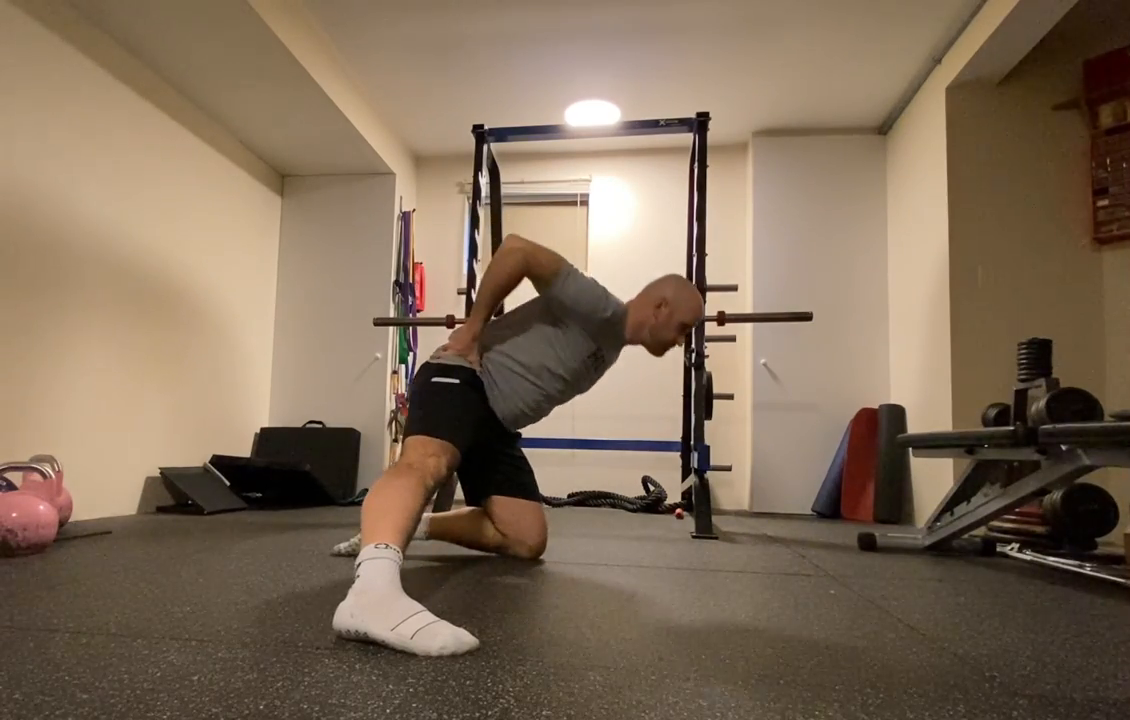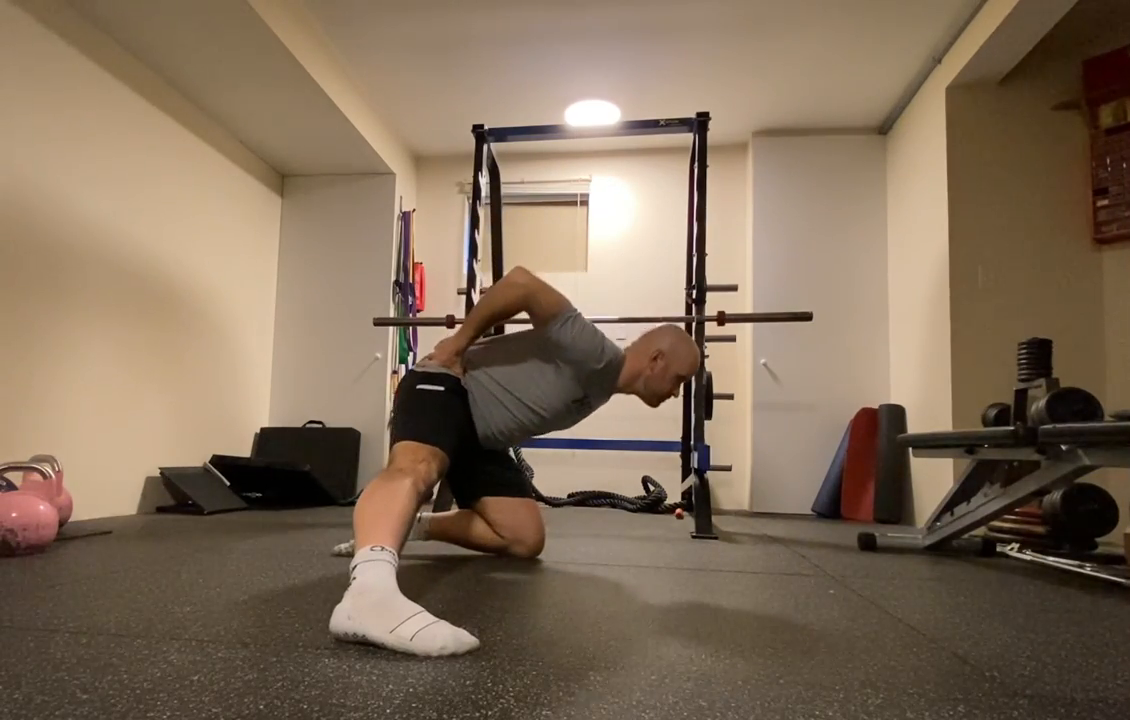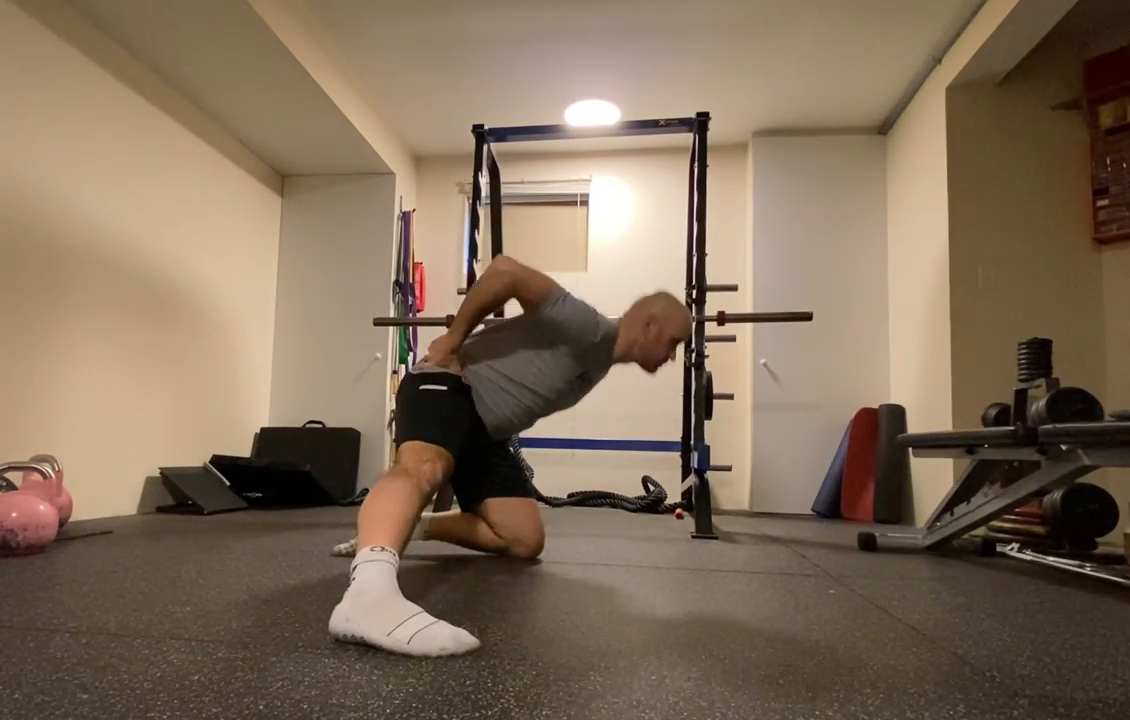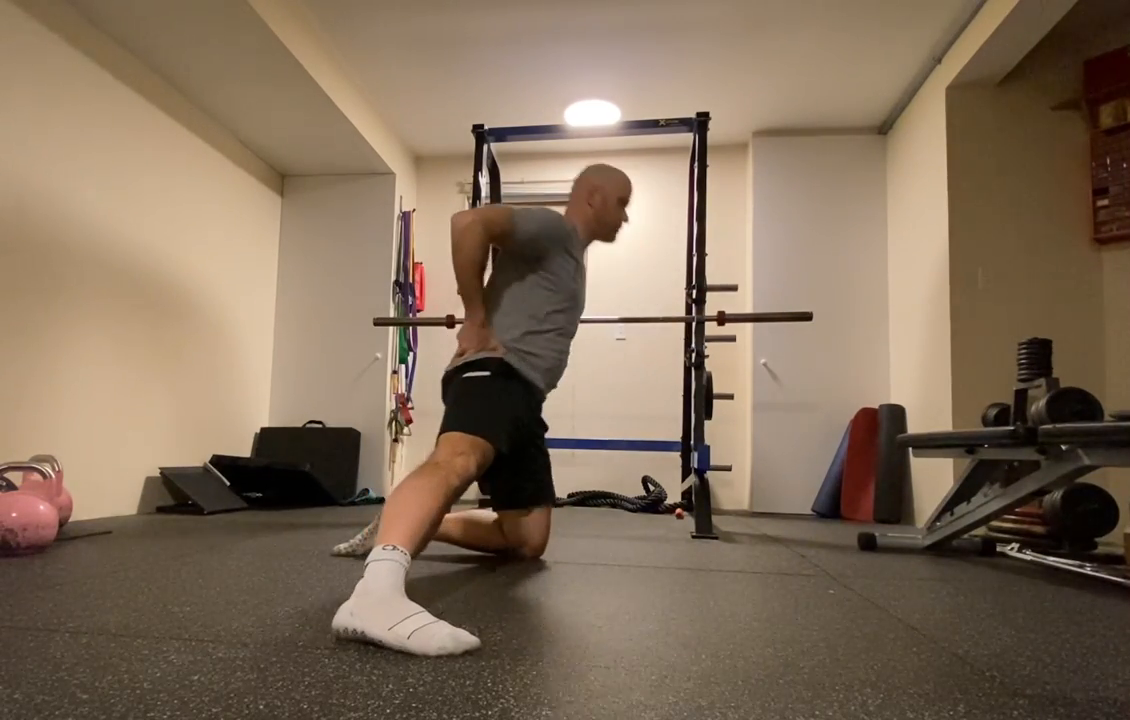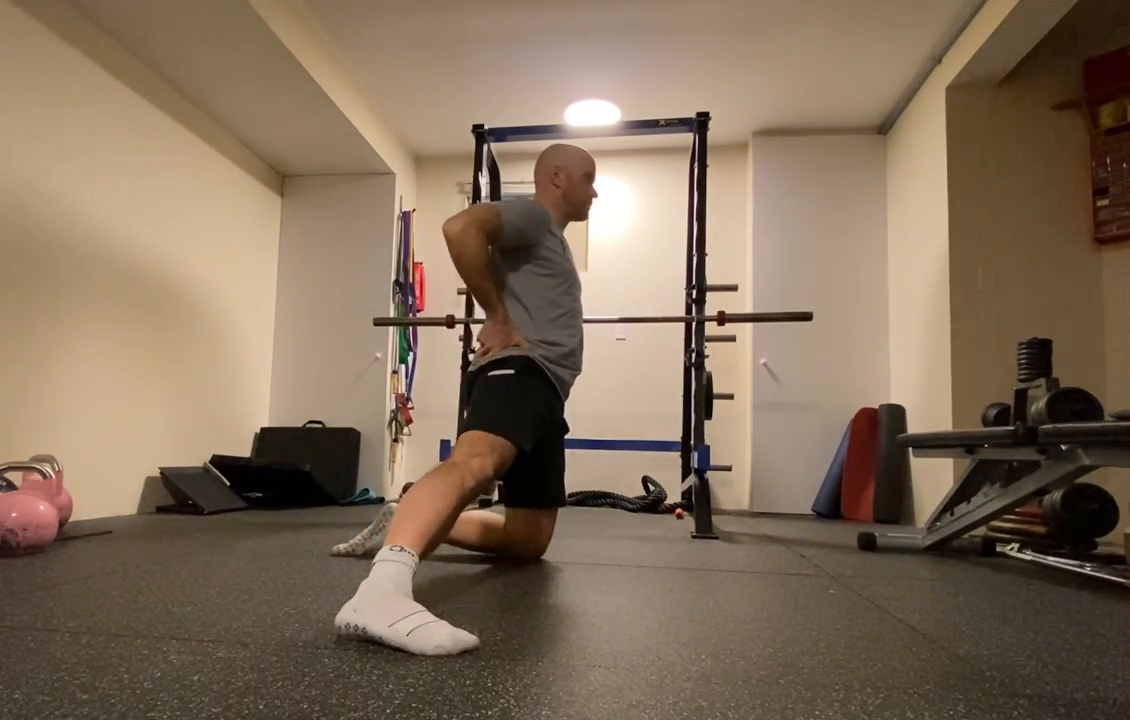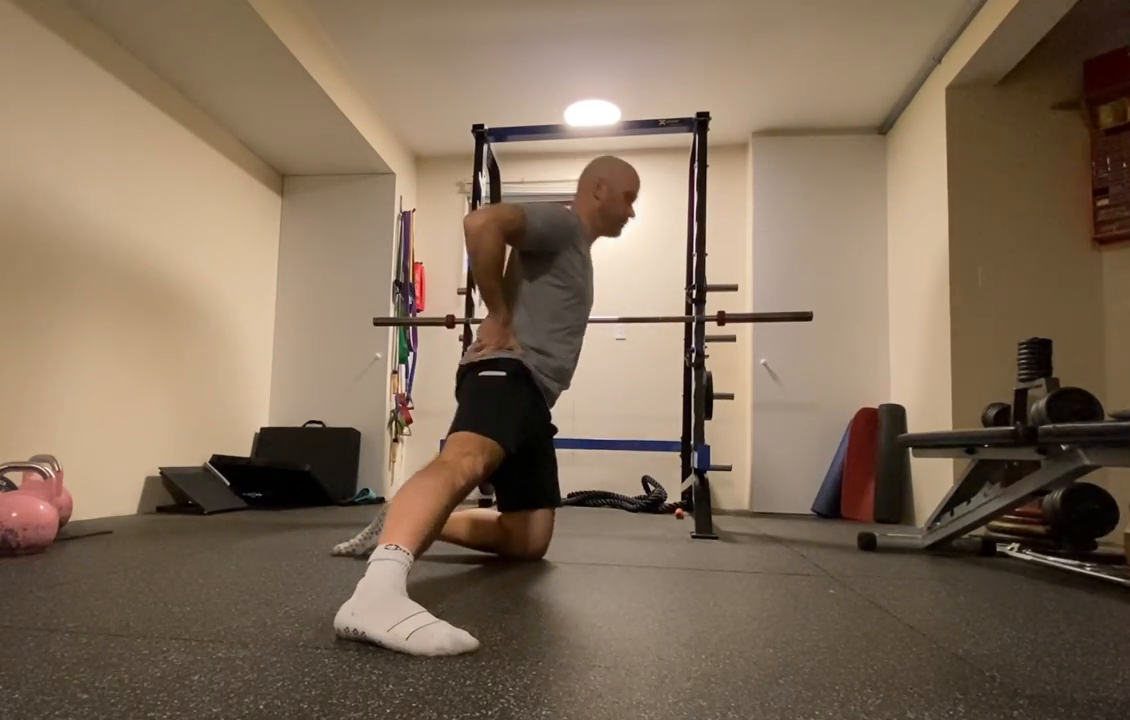
dt=0.5s
person 1, frame 1
left shoulder: (612, 344)
right shoulder: (600, 310)
right elbow: (518, 248)
right wrist: (474, 327)
left hip: (495, 420)
right hip: (460, 380)
left knee: (526, 540)
right knee: (424, 463)
left ankle: (409, 526)
right ankle: (372, 588)
person 1, frame 2
left shoulder: (602, 384)
right shoulder: (595, 355)
right elbow: (521, 282)
right wrist: (460, 342)
left hip: (481, 433)
right hip: (446, 389)
left knee: (525, 540)
right knee: (413, 469)
left ankle: (412, 526)
right ankle: (370, 589)
person 1, frame 3
left shoulder: (601, 356)
right shoulder: (588, 328)
right elbow: (506, 270)
right wrist: (453, 341)
left hip: (486, 423)
right hip: (449, 387)
left knee: (524, 538)
right knee: (421, 469)
left ankle: (409, 528)
right ankle: (367, 593)
person 1, frame 4
left shoulder: (572, 255)
right shoulder: (552, 229)
right elbow: (469, 221)
right wrist: (476, 318)
left hip: (525, 396)
right hip: (494, 375)
left knee: (528, 542)
right knee: (456, 462)
left ankle: (405, 525)
right ankle: (376, 589)
person 1, frame 5
left shoulder: (551, 237)
right shoulder: (531, 215)
right elbow: (459, 227)
right wrist: (497, 316)
left hip: (545, 392)
right hip: (518, 372)
left knee: (528, 543)
right knee: (474, 464)
left ankle: (402, 524)
right ankle: (381, 588)
person 1, frame 6
left shoulder: (576, 247)
right shoulder: (559, 222)
right elbow: (480, 222)
right wrist: (499, 316)
left hip: (534, 395)
right hip: (509, 373)
left knee: (528, 542)
right knee: (463, 463)
left ankle: (409, 525)
right ankle: (378, 589)
